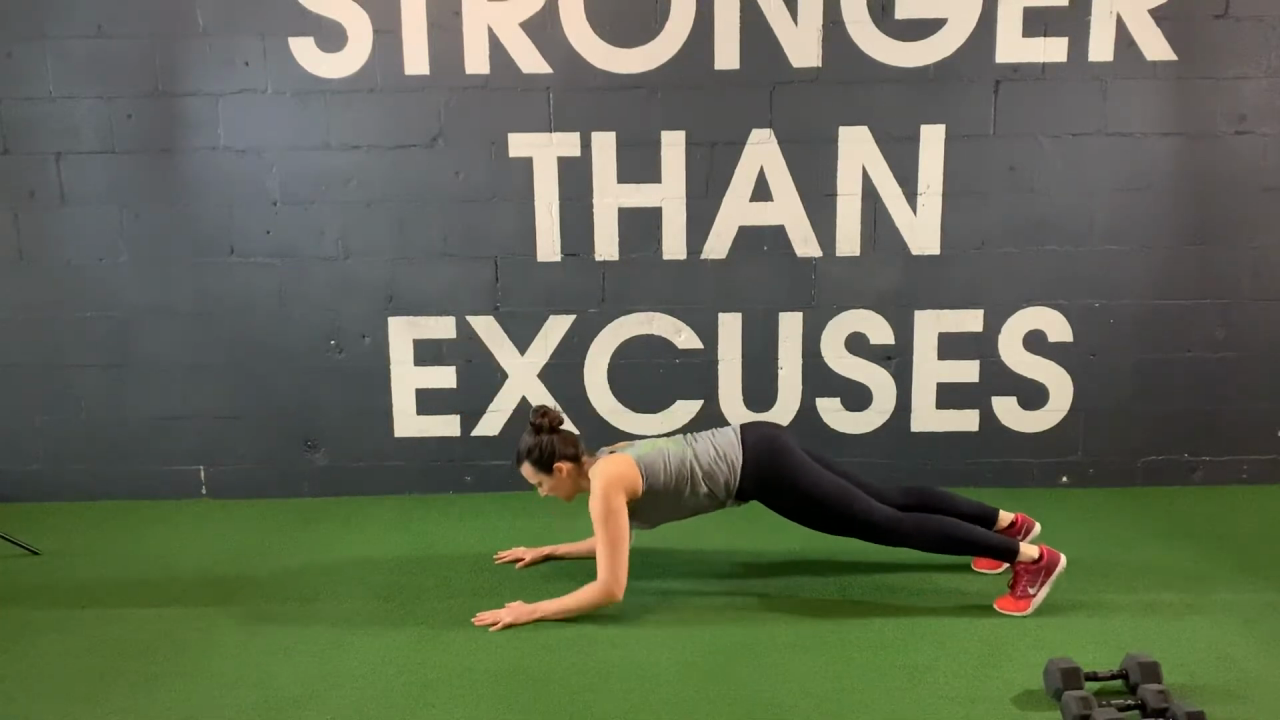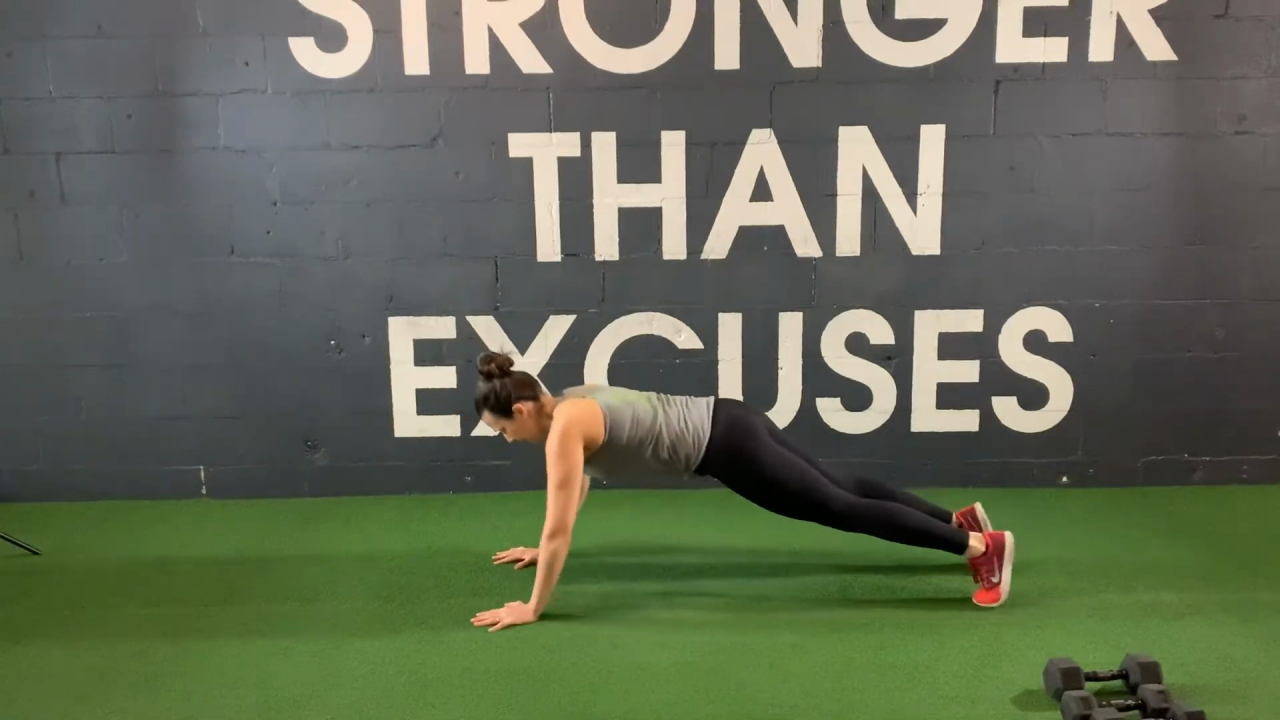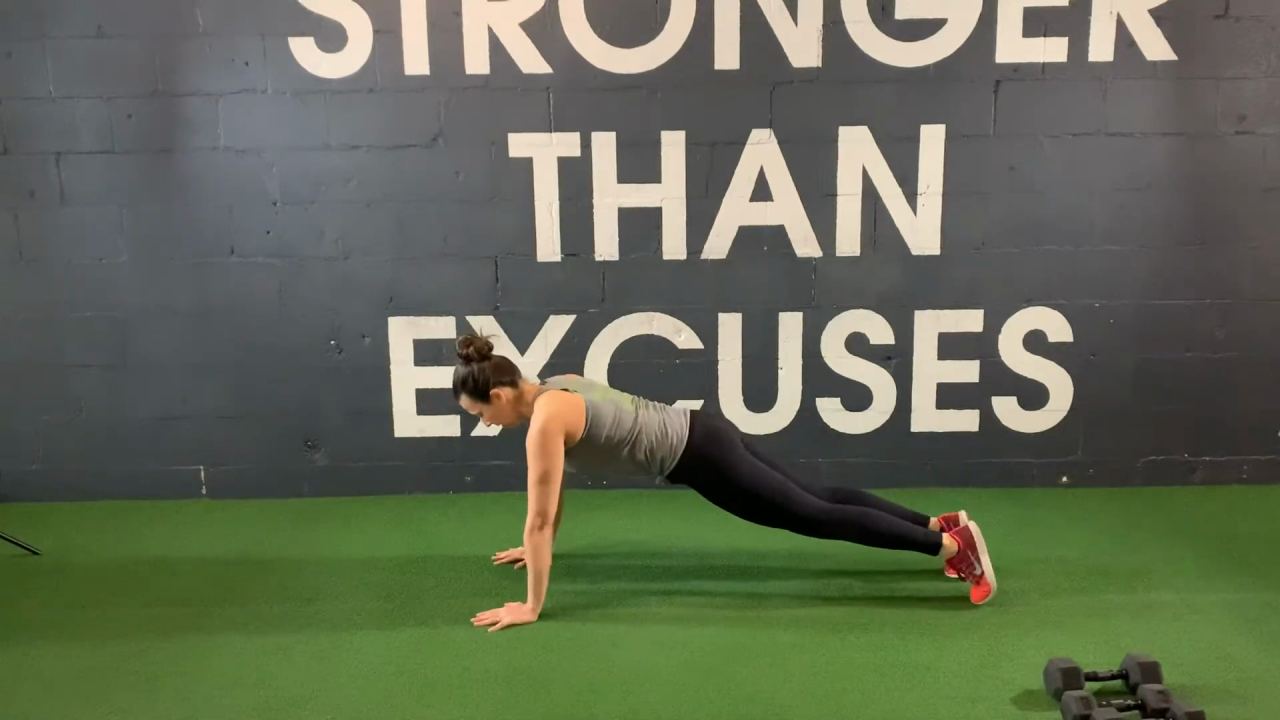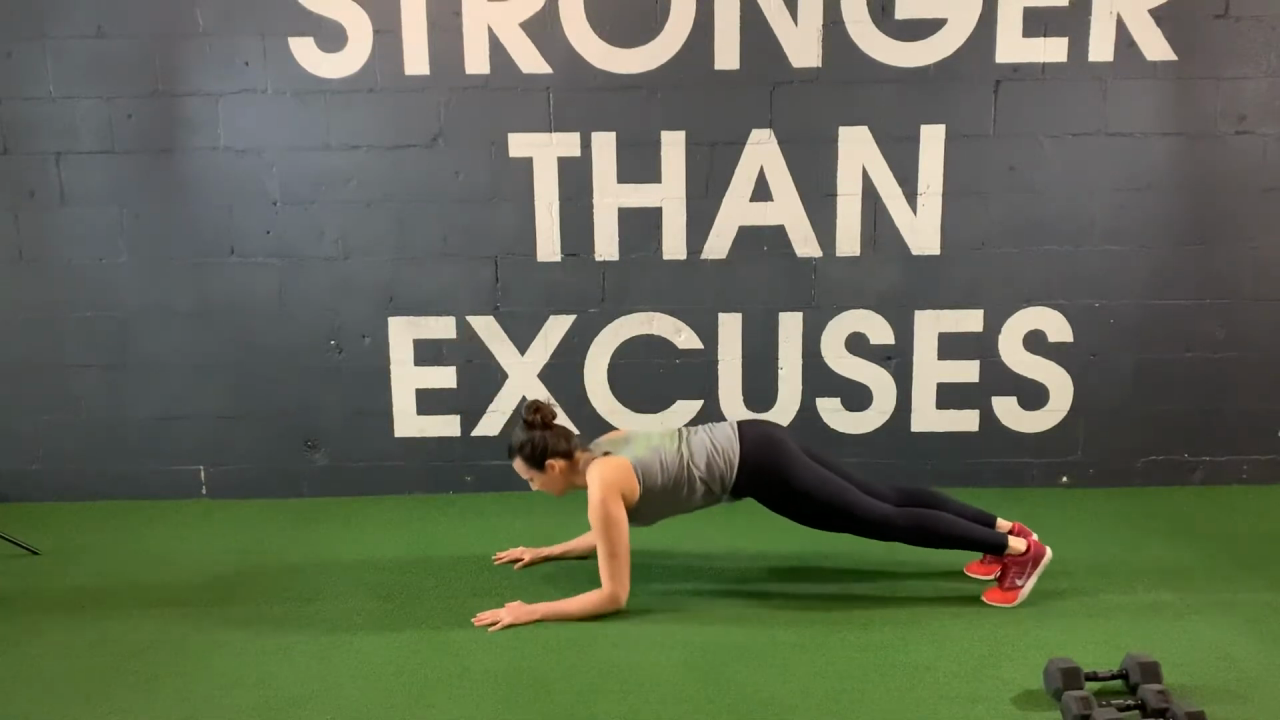
dt=0.5s
person 1, frame 1
left shoulder: (604, 482)
right shoulder: (606, 461)
left elbow: (611, 588)
right elbow: (620, 538)
left wrist: (536, 611)
right wrist: (547, 552)
left hip: (759, 466)
right hip: (757, 446)
left knee: (887, 526)
right knee: (886, 498)
left ankle: (1032, 557)
right ankle: (1008, 522)
person 1, frame 2
left shoulder: (563, 429)
right shoulder: (569, 405)
left elbow: (560, 533)
right elbow: (578, 489)
left wrist: (532, 608)
right wrist: (538, 549)
left hip: (724, 445)
right hip: (726, 421)
left knee: (843, 509)
right knee: (843, 490)
left ankle: (983, 546)
right ankle: (958, 518)
person 1, frame 3
left shoulder: (544, 422)
right shoulder: (552, 390)
left elbow: (540, 522)
right elbow: (553, 507)
left wrist: (532, 607)
right wrist: (534, 549)
left hip: (700, 455)
right hip: (701, 434)
left knee: (817, 517)
right knee: (818, 499)
left ankle: (954, 545)
right ankle: (942, 524)
person 1, frame 4
left shoulder: (602, 485)
right shoulder: (598, 449)
left elbow: (614, 595)
right elbow: (611, 533)
left wrist: (533, 612)
right wrist: (545, 552)
left hip: (755, 466)
right hip: (752, 442)
left knee: (881, 519)
right knee: (880, 497)
left ankle: (1020, 548)
right ankle: (1002, 525)
